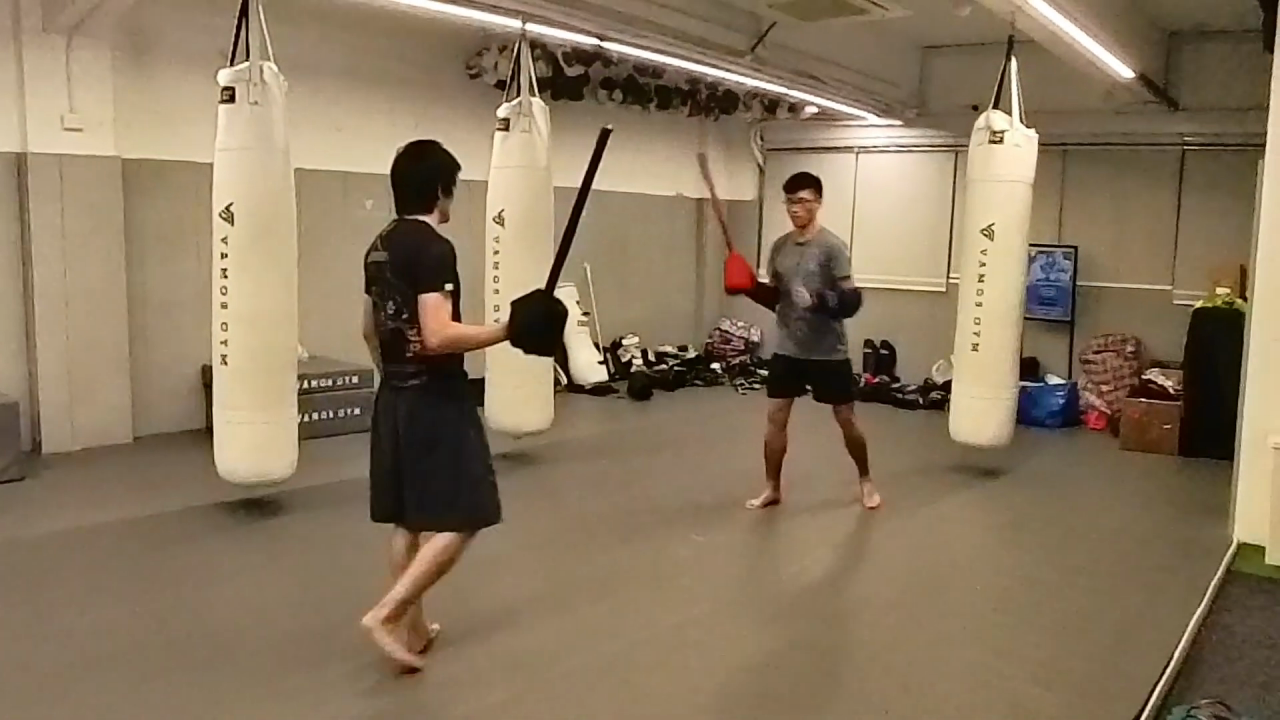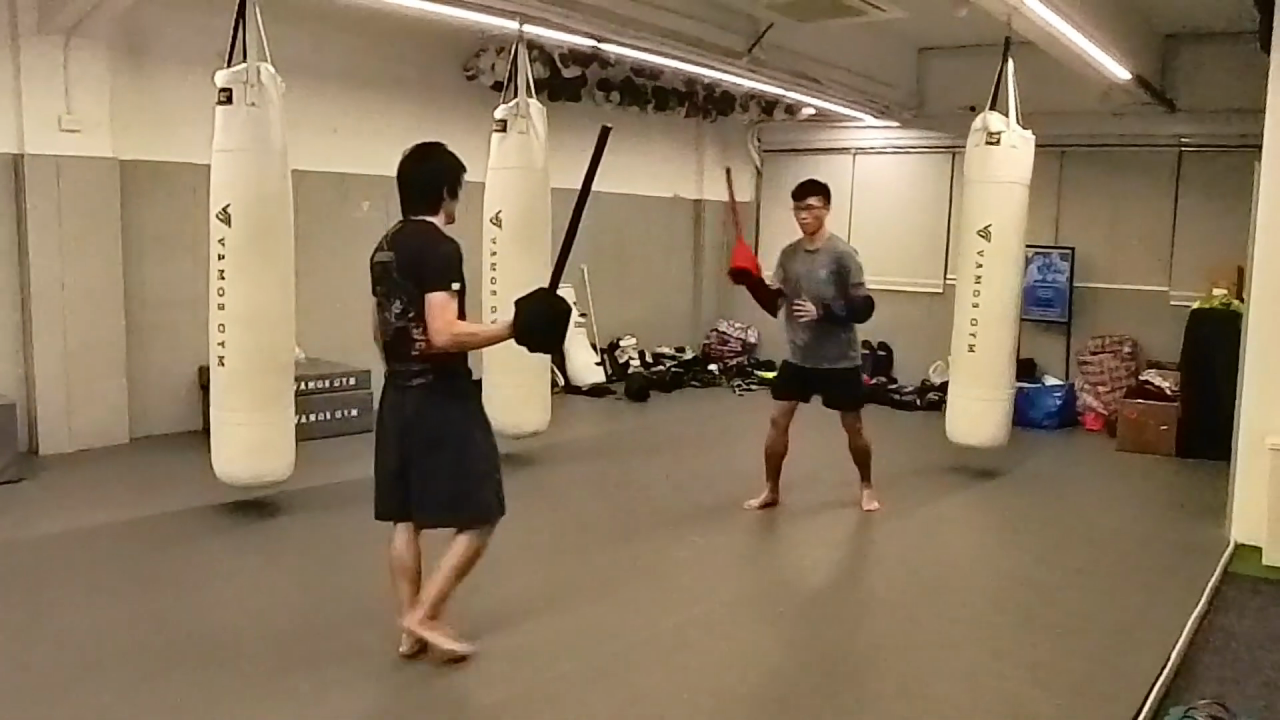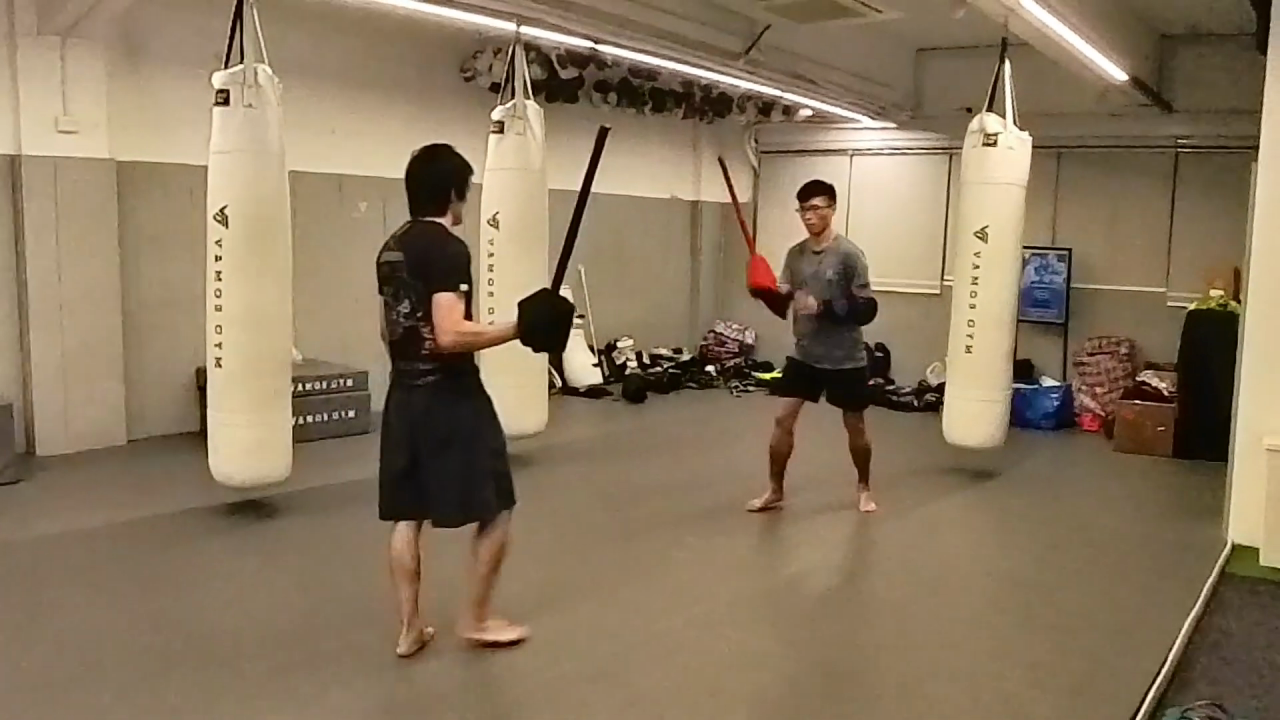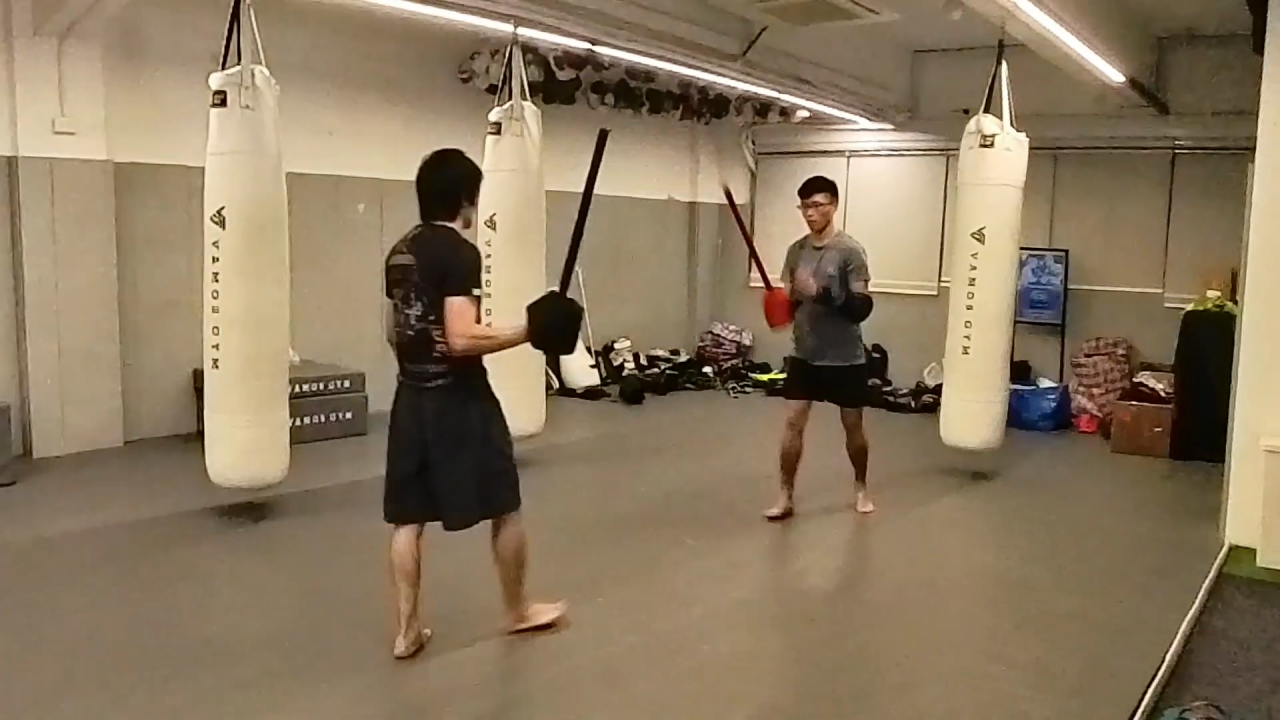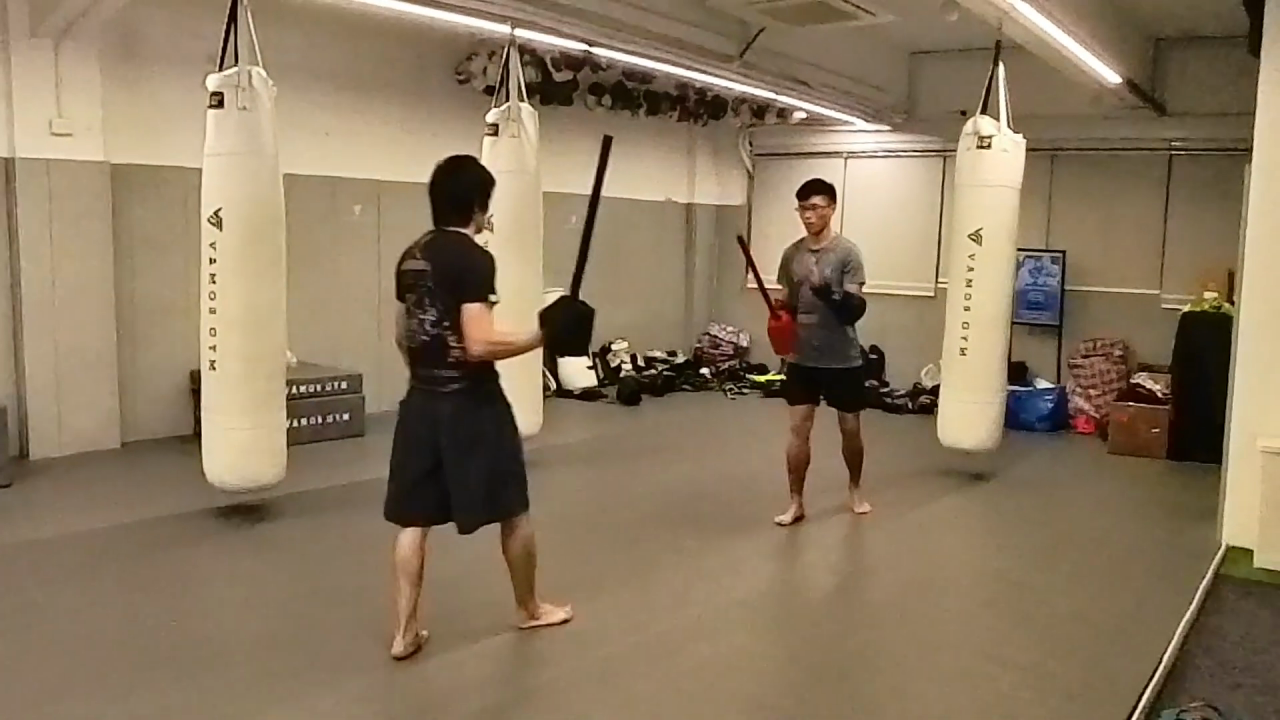
dt=0.1s
person 1, frame 1
left shoulder: (379, 246)
right shoulder: (434, 248)
right elbow: (438, 336)
right wrist: (509, 330)
left hip: (393, 396)
right hip: (437, 399)
left knee: (406, 516)
right knee: (463, 520)
left ankle: (413, 627)
right ankle: (387, 614)
person 1, frame 2
left shoulder: (385, 247)
right shoulder: (441, 248)
right elbow: (444, 334)
right wrist: (513, 328)
left hip: (398, 396)
right hip: (442, 398)
left knee: (407, 515)
right knee: (478, 515)
left ankle: (411, 628)
right ankle: (426, 614)
person 1, frame 3
left shoulder: (391, 248)
right shoulder: (448, 248)
right elbow: (451, 335)
right wrist: (518, 328)
left hip: (404, 394)
right hip: (450, 396)
left knee: (406, 515)
right knee: (494, 508)
left ankle: (410, 626)
right ankle: (476, 617)
person 1, frame 4
left shoulder: (400, 252)
right shoulder: (459, 252)
right elbow: (463, 338)
right wrist: (529, 331)
left hip: (411, 396)
right hip: (459, 399)
left knee: (408, 518)
right knee: (504, 507)
left ankle: (407, 629)
right ankle: (518, 610)
person 1, frame 5
left shoulder: (411, 257)
right shoulder: (473, 259)
right elbow: (480, 345)
right wrist: (541, 336)
left hip: (422, 401)
right hip: (471, 402)
left knee: (413, 518)
right knee: (512, 512)
left ankle: (405, 630)
right ankle: (529, 608)
person 2, frame 1
left shoulder: (833, 246)
right shoulder: (780, 247)
left elbow: (851, 302)
right elbow: (773, 297)
left wrist: (817, 301)
right wrist: (749, 287)
left hip: (830, 352)
right hip: (788, 350)
left knee: (847, 420)
right knee: (775, 419)
left ankle: (866, 481)
right ankle: (773, 489)
person 2, frame 2
left shoulder: (843, 254)
right shoulder: (789, 254)
left elbow: (863, 308)
right elbow: (774, 303)
left wrist: (823, 312)
right wrist: (751, 282)
left hip: (839, 360)
right hip: (798, 358)
left knee: (853, 427)
right knee: (778, 422)
left ankle: (866, 487)
right ankle: (771, 490)
person 2, frame 3
left shoulder: (849, 255)
right shoulder: (795, 254)
left elbow: (866, 310)
right elbow: (783, 305)
left wrist: (823, 307)
left hip: (845, 359)
right hip: (803, 355)
left knee: (855, 427)
right knee: (783, 420)
left ankle: (864, 488)
right ankle: (774, 491)
person 2, frame 4
left shoulder: (850, 251)
right shoulder: (796, 250)
left elbow: (861, 307)
left wrist: (820, 292)
left hip: (845, 357)
right hip: (804, 354)
left knee: (853, 425)
right knee: (793, 422)
left ankle: (861, 487)
right ankle: (786, 497)
person 2, frame 5
left shoulder: (847, 253)
right shoulder: (792, 254)
left elbow: (855, 309)
left wrist: (821, 286)
left hip: (843, 359)
right hip: (801, 358)
left knee: (850, 428)
right knee: (799, 428)
left ankle: (854, 487)
right ankle: (796, 503)
